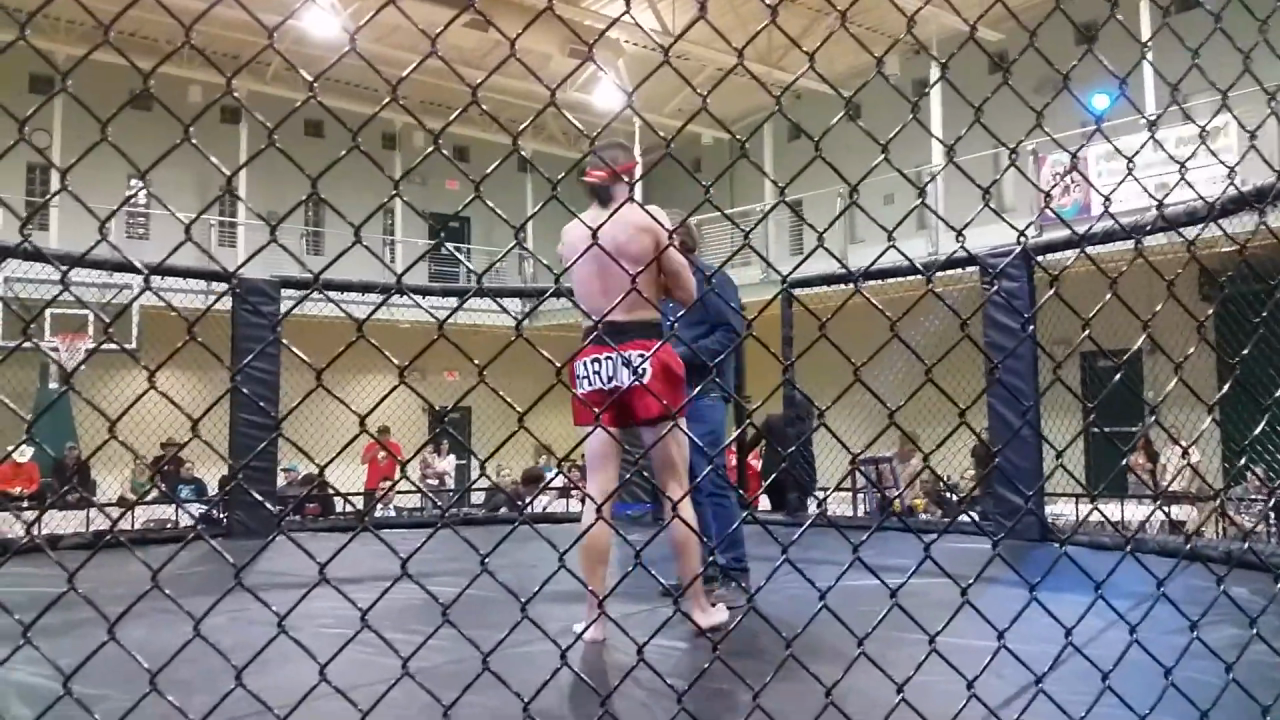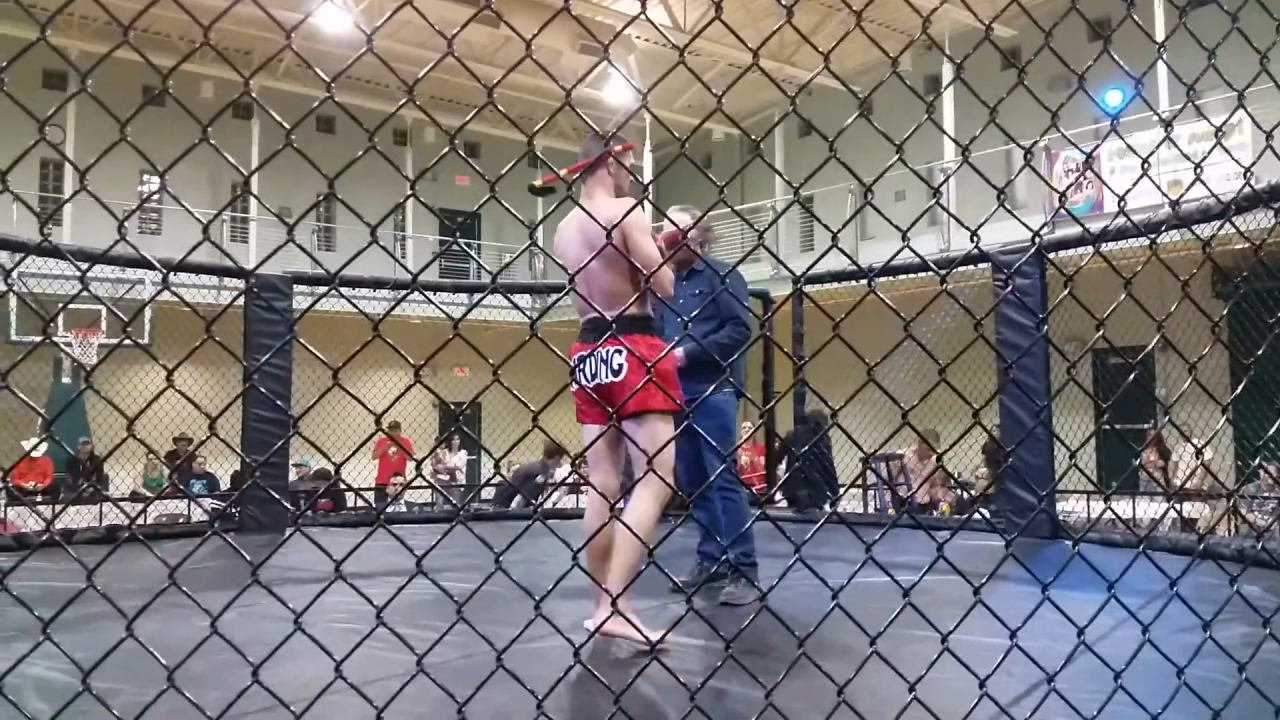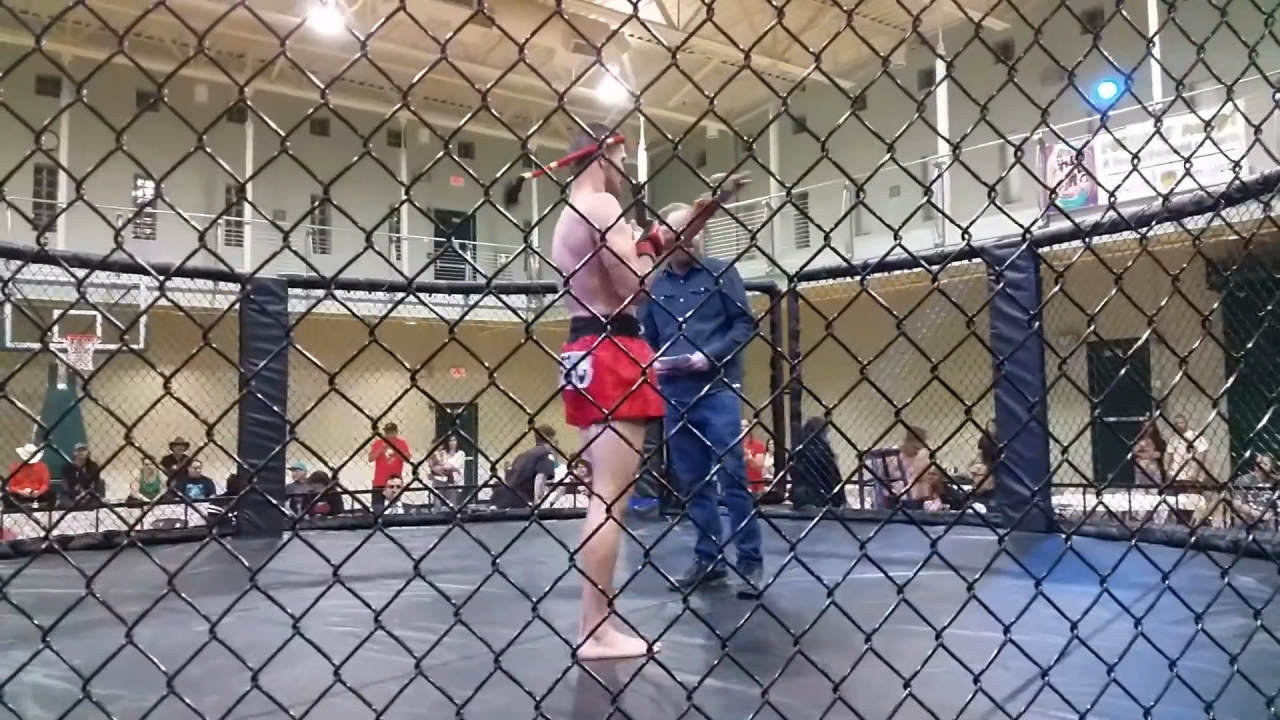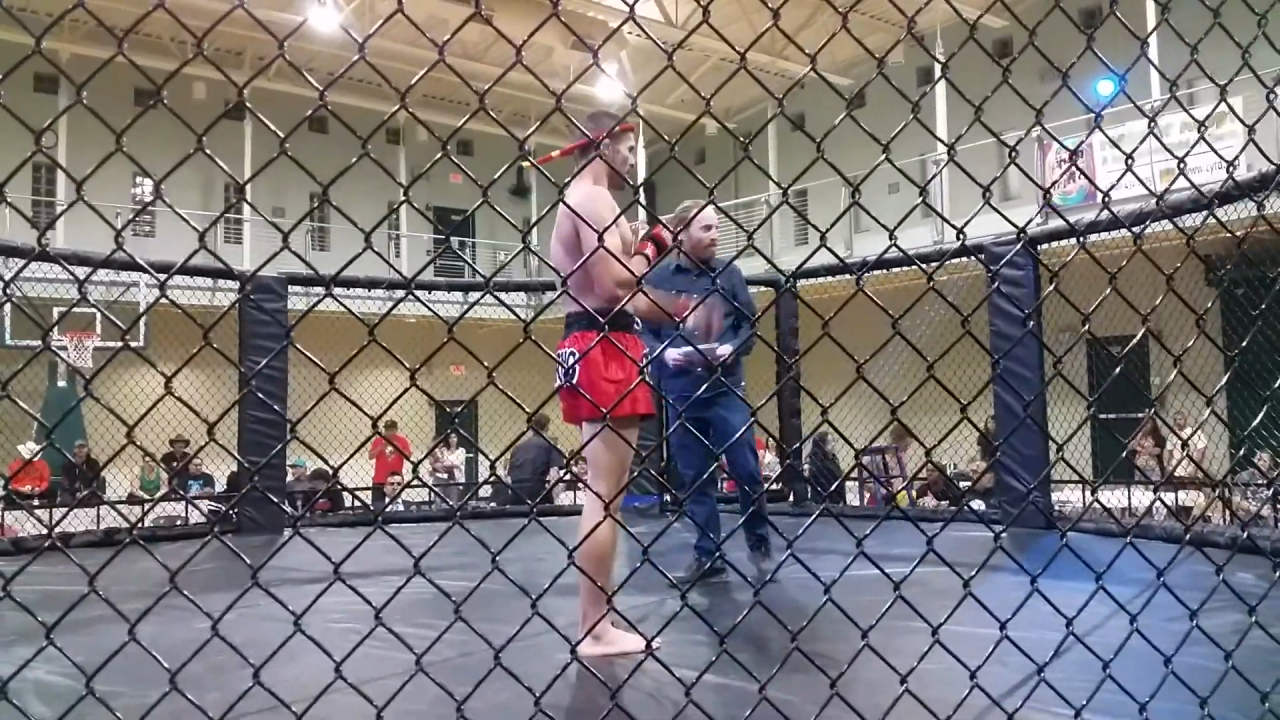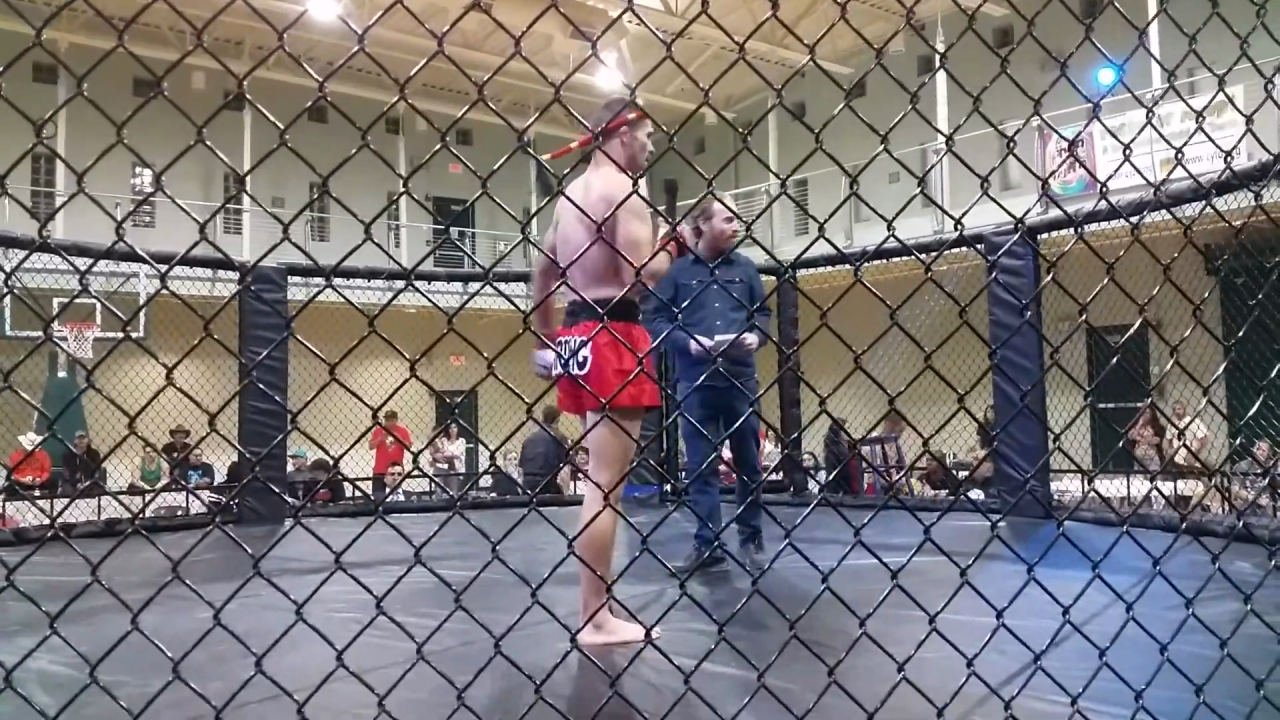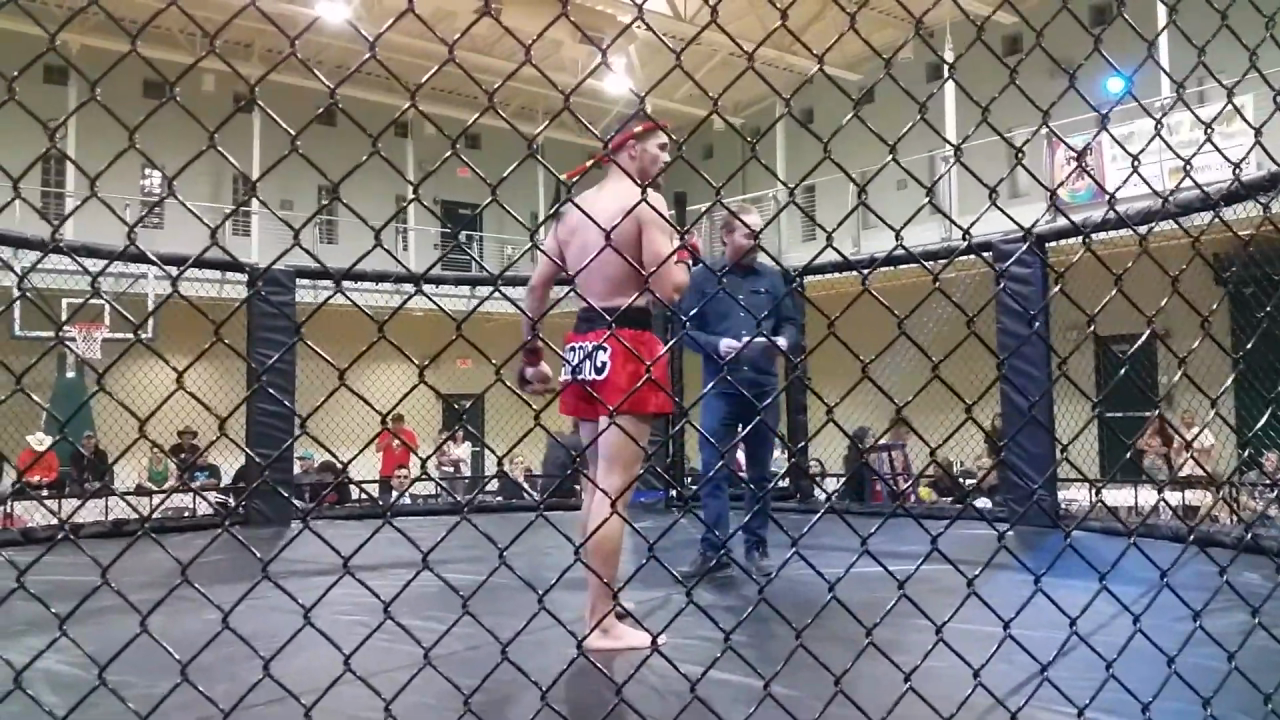
dt=0.3s
person 1, frame 1
left shoulder: (569, 234)
right shoulder: (651, 220)
right elbow: (687, 295)
left hip: (593, 359)
right hip: (645, 354)
left knee: (598, 492)
right knee: (675, 487)
left ankle: (593, 616)
right ankle: (698, 604)
person 1, frame 2
left shoulder: (564, 228)
right shoulder: (627, 212)
right elbow: (663, 288)
left wrist: (652, 248)
right wrist: (658, 253)
left hip: (588, 353)
right hip: (635, 350)
left knee: (601, 487)
right knee: (655, 480)
left ankle: (603, 607)
right ankle: (618, 608)
person 1, frame 3
left shoulder: (568, 215)
right shoulder: (602, 206)
left elbow: (620, 271)
right elbow: (632, 284)
left wrist: (697, 213)
right wrist: (649, 244)
left hip: (582, 352)
right hip: (612, 353)
left knee: (601, 496)
right knee: (612, 497)
left ankle: (598, 620)
right ankle: (596, 631)
person 1, frame 4
left shoulder: (575, 201)
right shoulder: (594, 199)
right elbow: (612, 287)
left wrist: (679, 309)
right wrist: (650, 248)
left hip: (584, 346)
right hip: (605, 348)
left knee: (601, 492)
right knee: (606, 494)
left ankle: (596, 620)
right ankle: (596, 630)
person 1, frame 5
left shoulder: (573, 193)
right shoulder: (625, 188)
left elbow: (543, 275)
right elbow: (642, 277)
left wrist: (546, 338)
right wrist: (671, 244)
left hip: (575, 337)
right hip: (611, 337)
left knee: (600, 480)
right knee: (609, 484)
left ankle: (595, 606)
right ankle: (596, 619)
person 1, frame 6
left shoulder: (574, 208)
right shoulder: (646, 201)
left elbow: (537, 287)
right elbow: (669, 288)
left wrist: (531, 353)
right wrist: (687, 254)
left hip: (582, 345)
right hip: (625, 346)
left knee: (597, 483)
right knee: (618, 487)
left ankle: (599, 606)
right ankle: (603, 623)
person 2, frame 1
left shoulder: (713, 280)
left elbow: (731, 334)
left wrist: (680, 355)
left hip: (704, 394)
left knee: (713, 481)
right knee: (684, 483)
left ankle: (735, 573)
right ankle: (703, 563)
person 2, frame 2
left shoulder: (722, 276)
left elbow: (739, 330)
left wrist: (689, 353)
left hip: (715, 390)
right hip: (678, 393)
left knee: (724, 477)
right knee: (693, 482)
left ankle: (743, 570)
right ankle: (711, 560)
person 2, frame 3
left shoulder: (722, 273)
right shoulder: (655, 285)
left elbow: (745, 324)
right elbow: (645, 337)
left wrist: (712, 355)
right wrist: (651, 360)
left hip: (720, 390)
right hip: (676, 395)
left knee: (732, 475)
right knee: (692, 481)
left ankle: (750, 563)
right ankle: (708, 559)
person 2, frame 4
left shoulder: (729, 273)
right shoulder: (657, 278)
left elbow: (750, 324)
right elbow: (642, 331)
left wrist: (732, 348)
right wrist: (662, 352)
left hip: (727, 390)
right hip: (680, 394)
left knee: (746, 471)
right knee: (694, 478)
left ankle: (759, 546)
right ankle: (707, 555)
person 2, frame 5
left shoulder: (745, 267)
right shoulder: (676, 269)
left elbow: (763, 313)
right elbow: (659, 321)
left wrist: (756, 335)
right wrist: (687, 341)
left hip: (741, 379)
right hip: (695, 382)
left knee: (749, 464)
right knee: (700, 466)
left ankle: (750, 540)
right ankle: (707, 544)
person 2, frame 6
left shoulder: (772, 278)
right shoulder: (702, 277)
left elbow: (790, 323)
right elbow: (687, 330)
left wrist: (784, 342)
right wrist: (717, 345)
left hip: (763, 388)
right hip: (719, 389)
left knee: (761, 473)
right knee: (713, 470)
left ankle: (756, 547)
right ankle: (712, 550)
